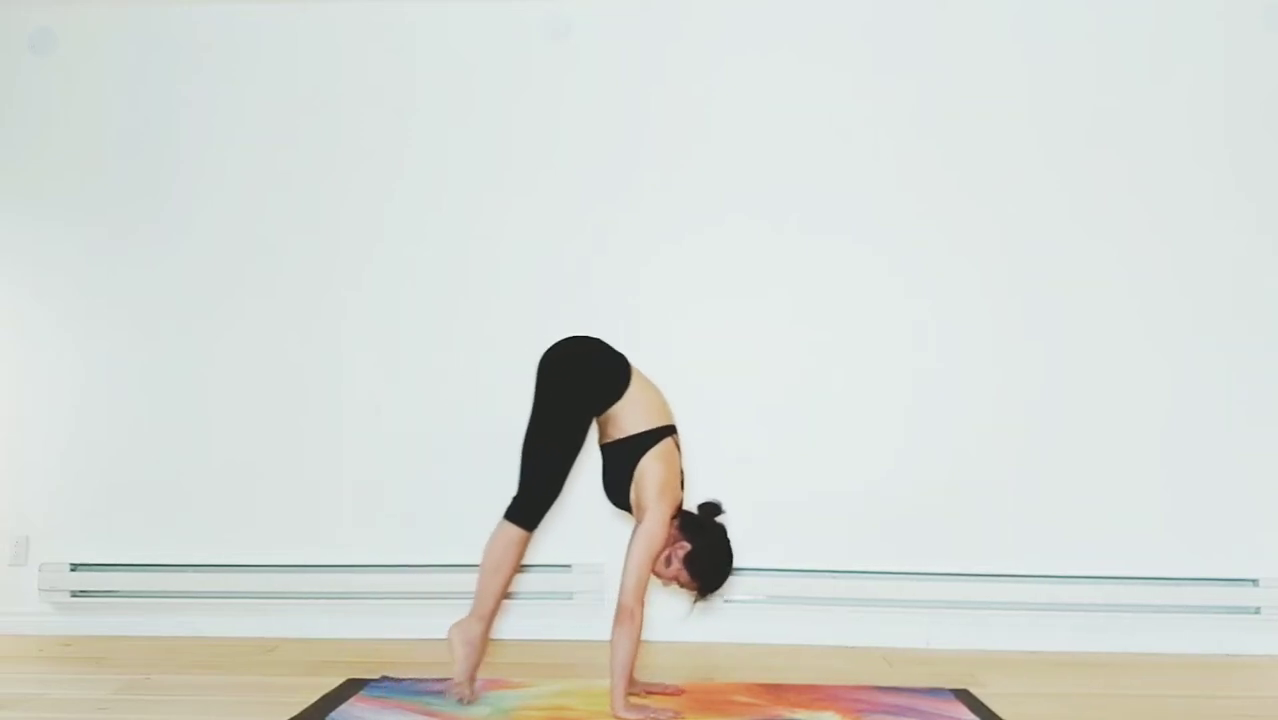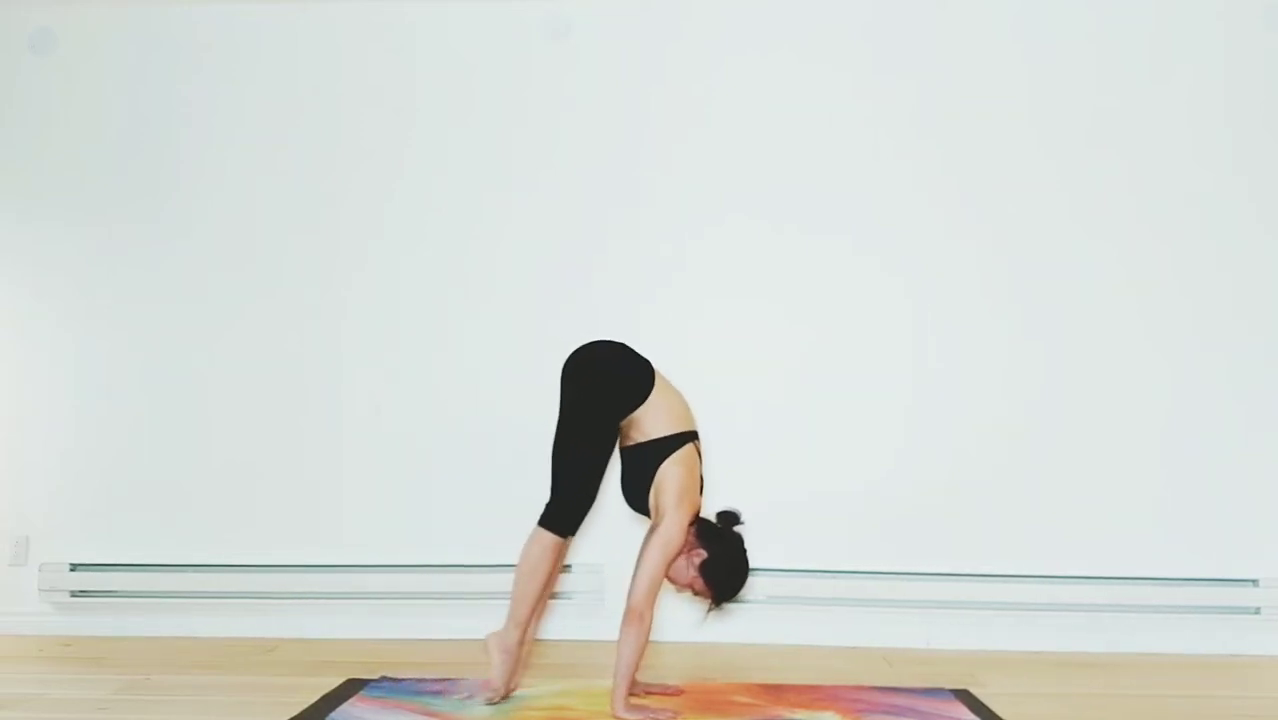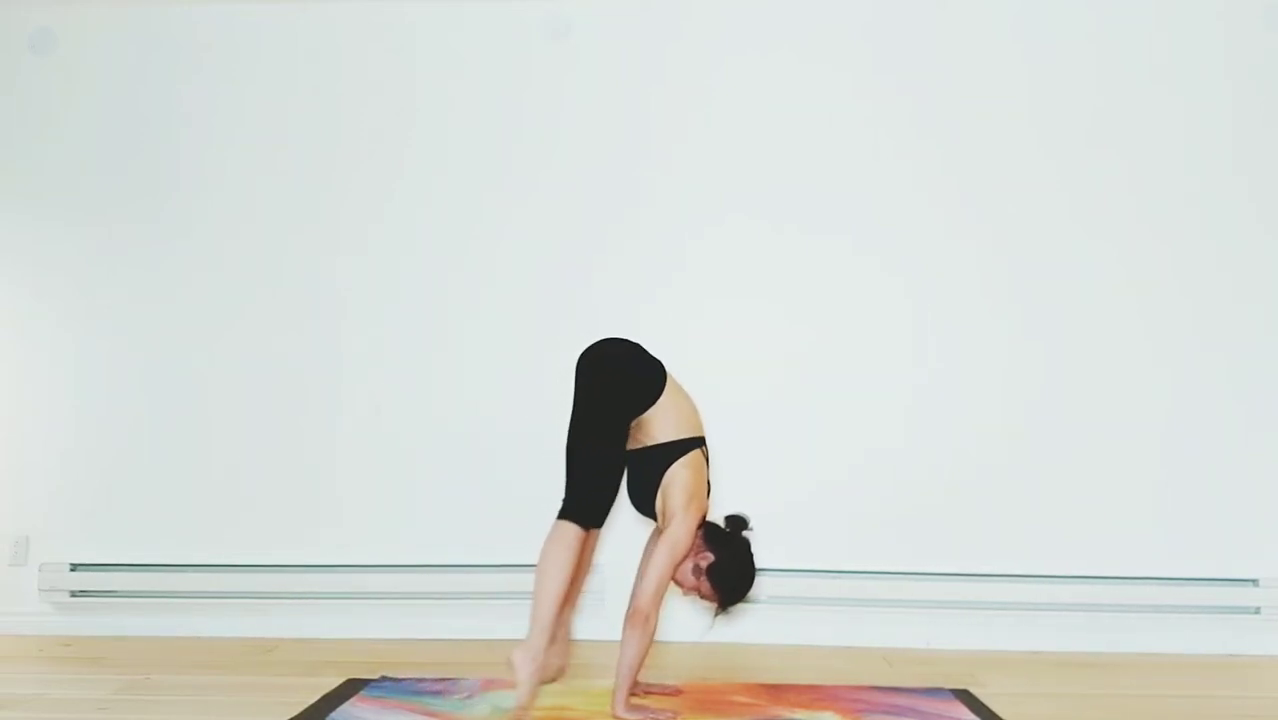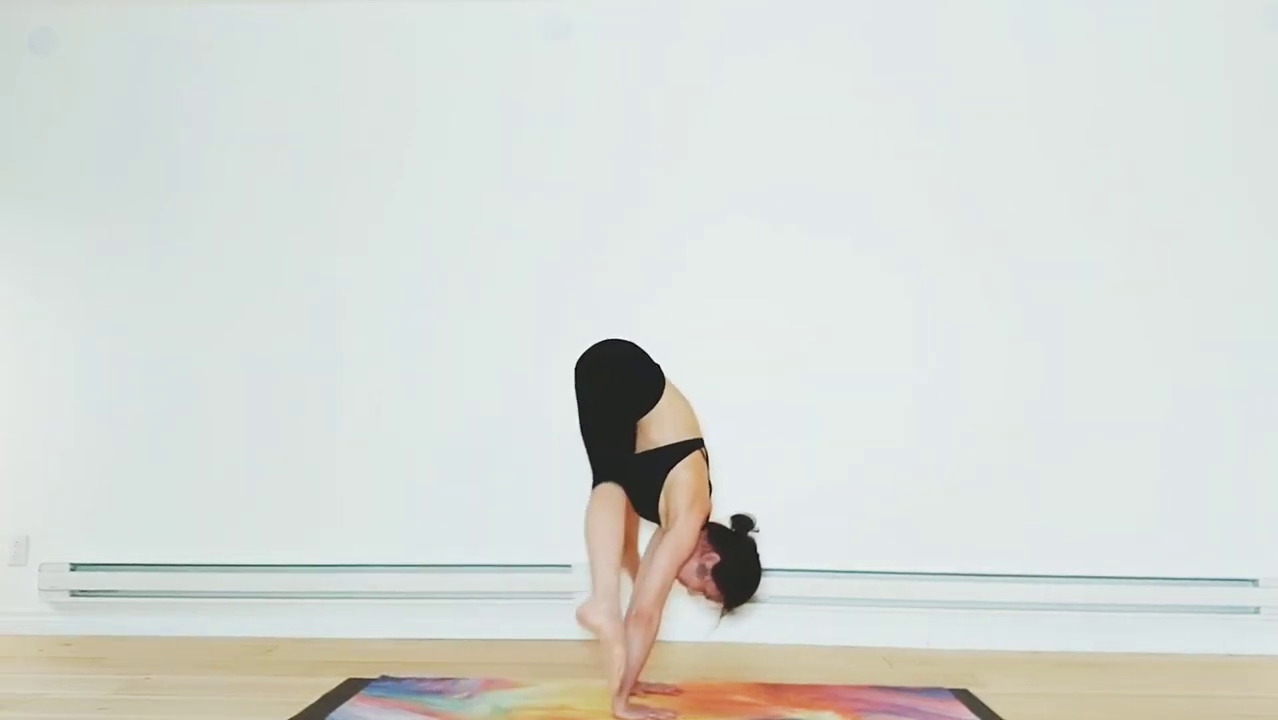
dt=0.3s
person 1, frame 1
left shoulder: (663, 508)
right shoulder: (659, 510)
left elbow: (631, 603)
right elbow: (629, 607)
left wrist: (628, 682)
left hip: (591, 373)
right hip: (578, 369)
left knee: (532, 505)
right knee: (531, 505)
right ankle: (473, 627)
person 1, frame 2
left shoulder: (676, 511)
right shoulder: (677, 516)
left elbow: (638, 604)
right elbow: (638, 609)
left wrist: (627, 682)
left hip: (613, 381)
right hip: (602, 375)
left knee: (568, 519)
right knee: (562, 516)
left ankle: (520, 640)
right ankle: (510, 638)
person 1, frame 3
left shoulder: (681, 514)
right shoulder: (684, 518)
left elbow: (642, 604)
right elbow: (643, 611)
left wrist: (628, 682)
left hip: (626, 381)
left knee: (590, 517)
right knee: (581, 511)
left ankle: (556, 634)
right ankle: (536, 647)
person 1, frame 4
left shoulder: (678, 517)
right shoulder: (688, 521)
left elbow: (645, 605)
right elbow: (645, 611)
left wrist: (630, 682)
left hip: (625, 380)
right hip: (614, 369)
left knee: (624, 482)
right knee: (613, 480)
right ankle: (604, 604)
